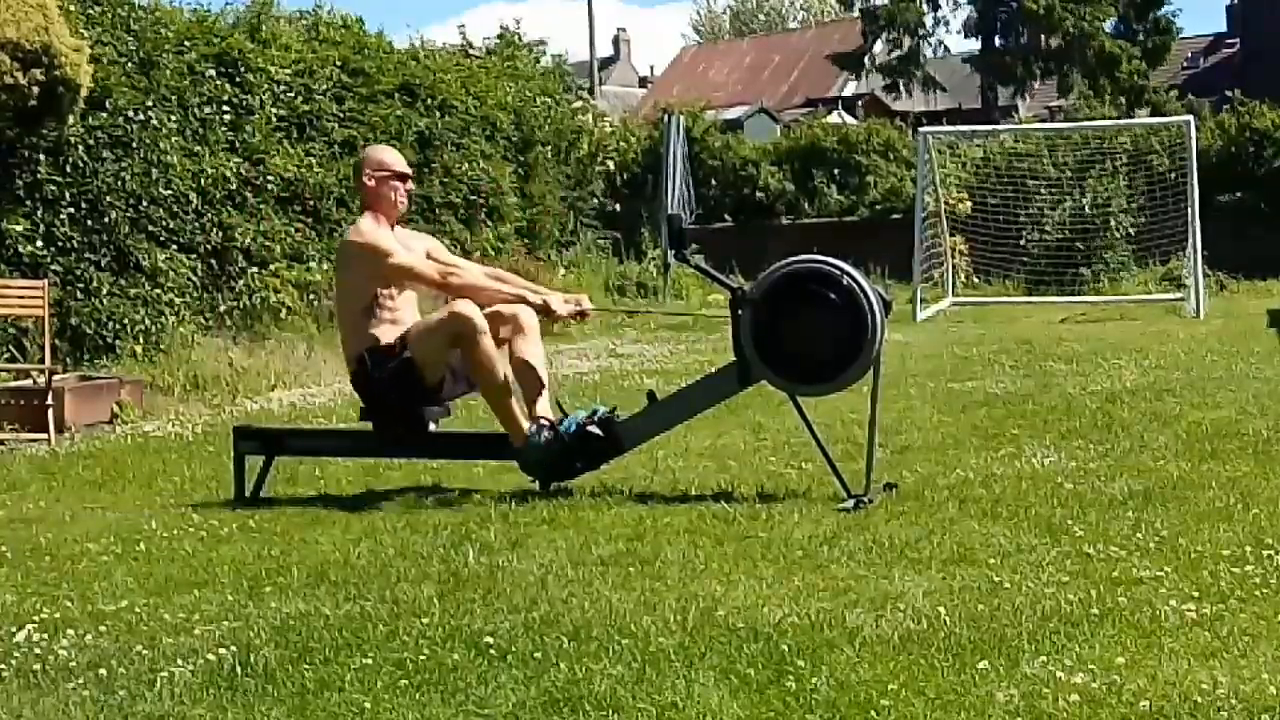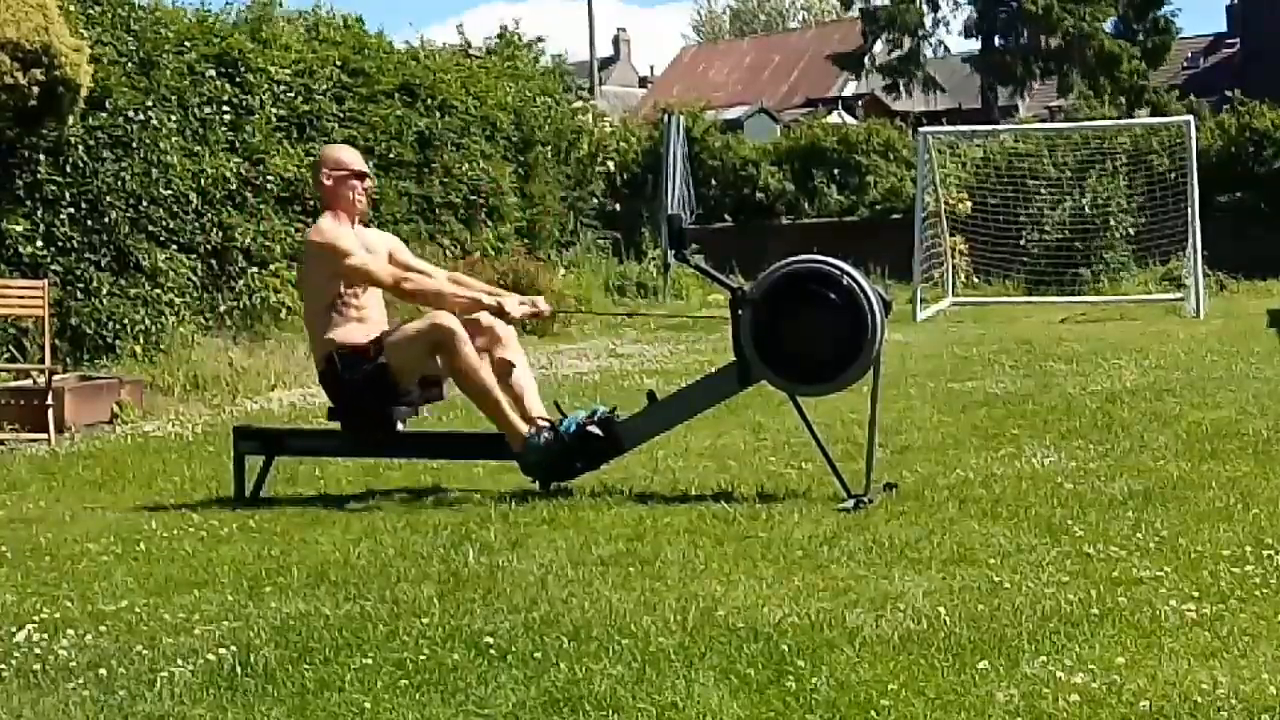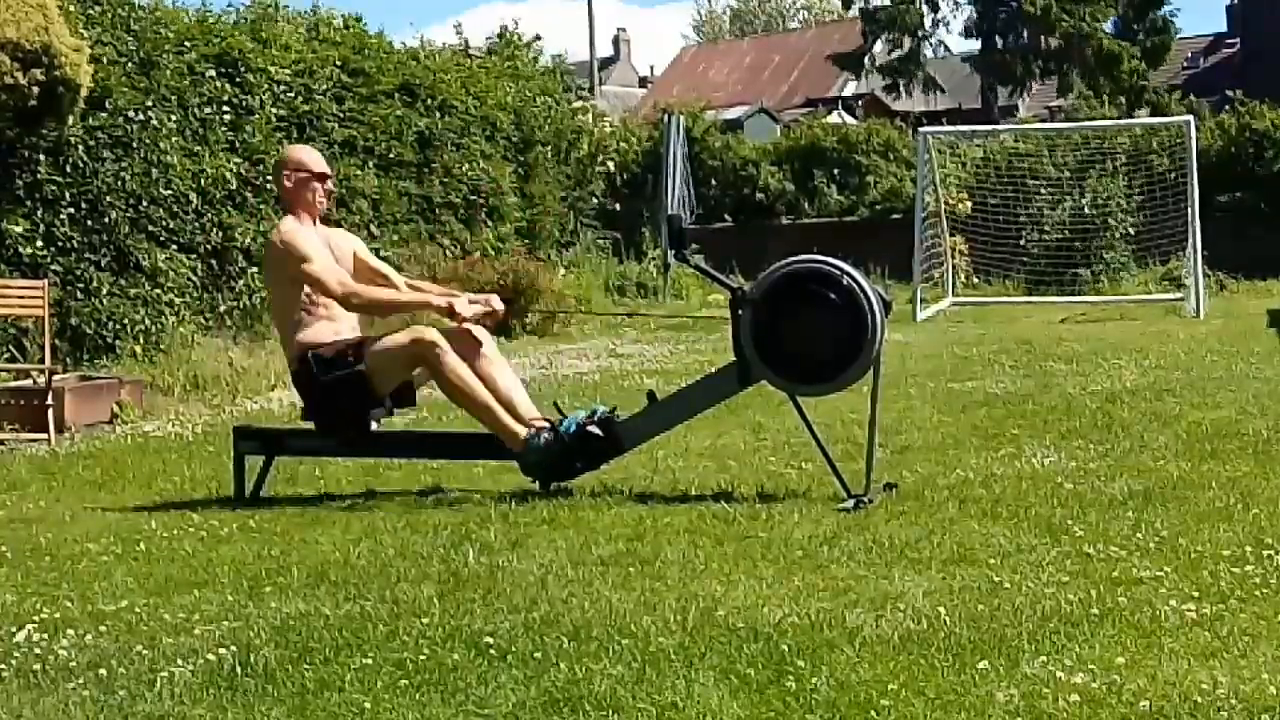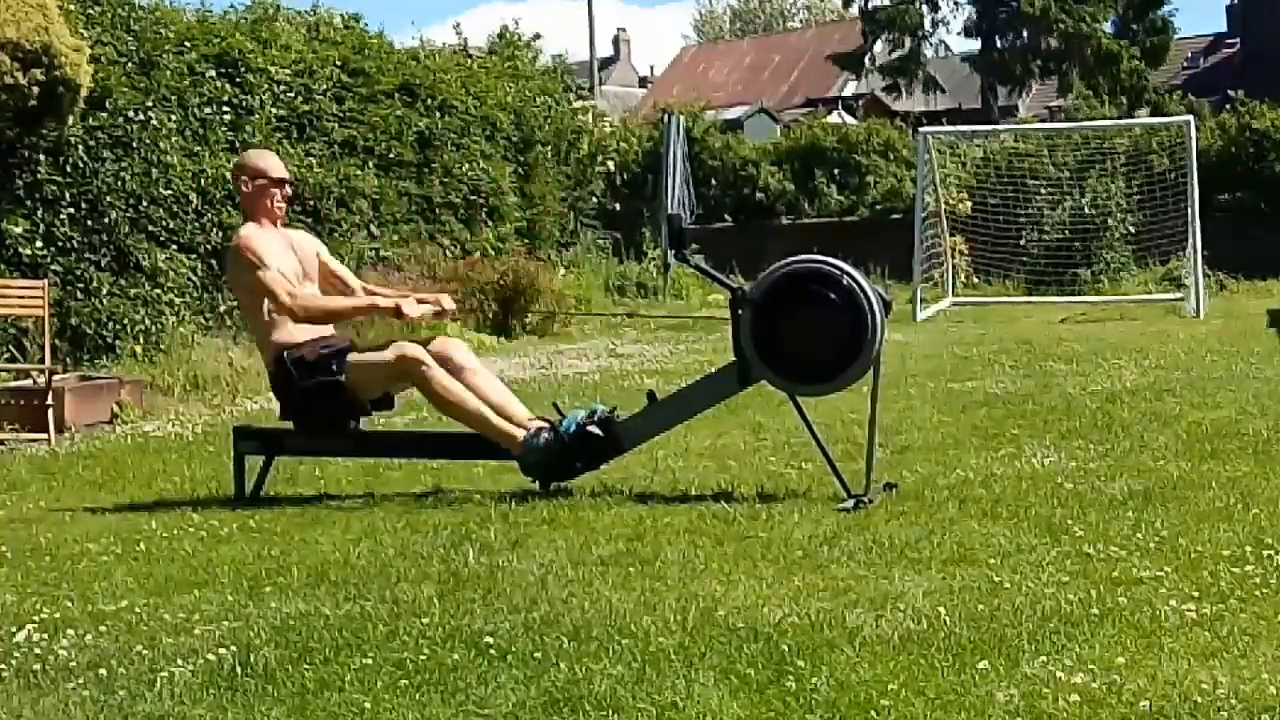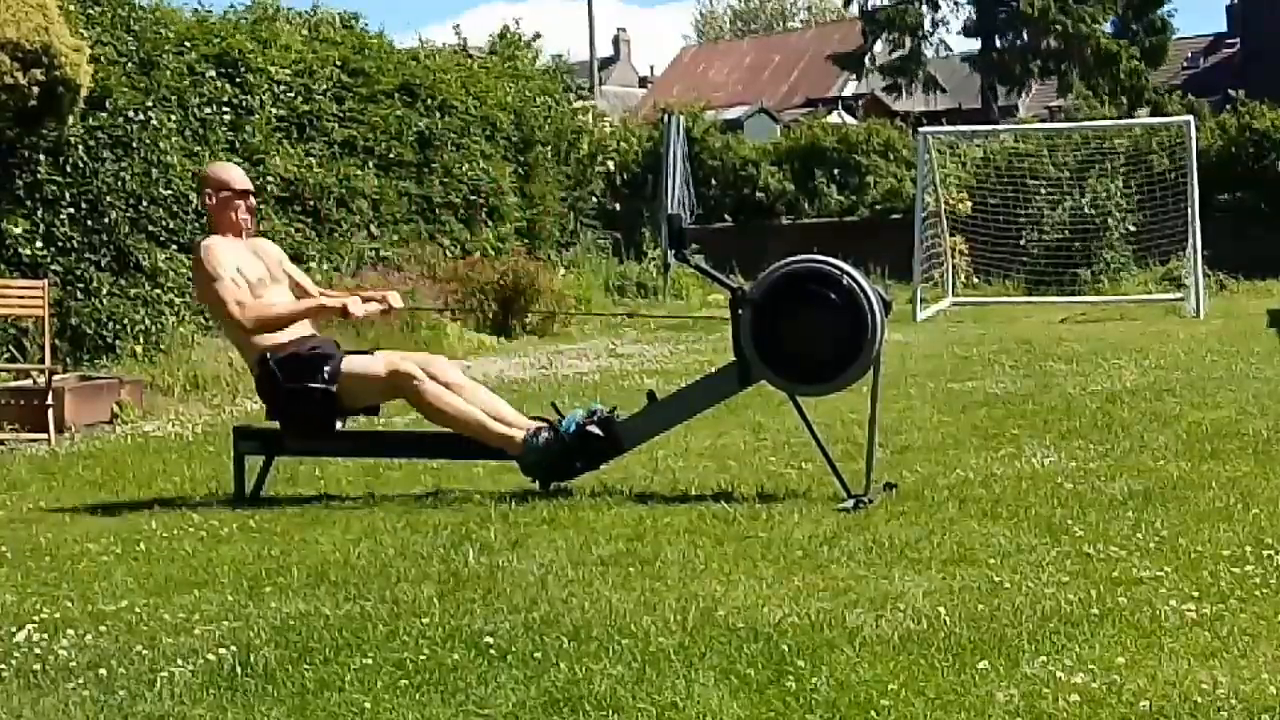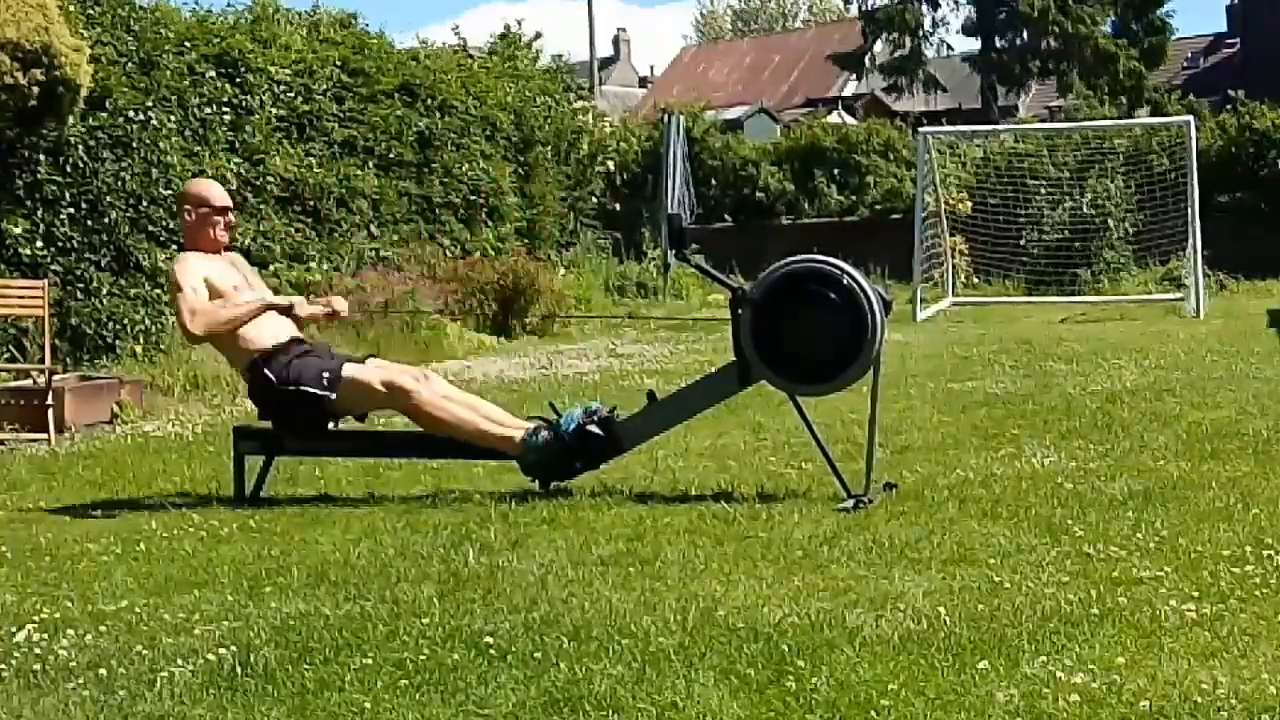
dt=0.1s
person 1, frame 1
left shoulder: (415, 242)
right shoulder: (365, 239)
left elbow: (483, 274)
right elbow: (449, 284)
left wrist: (547, 296)
right wrist: (540, 299)
left hip: (413, 364)
right hip: (380, 375)
left knee: (518, 319)
right knee: (464, 313)
left ankle: (546, 424)
right ankle: (528, 443)
person 1, frame 2
left shoulder: (376, 239)
right shoulder: (324, 238)
left elbow: (441, 277)
right elbow: (401, 286)
left wrist: (505, 297)
right wrist: (485, 300)
left hip: (387, 364)
right hip: (350, 376)
left knee: (491, 327)
right knee: (444, 325)
left ankle: (541, 427)
right ankle: (525, 443)
person 1, frame 3
left shoulder: (340, 240)
right shoulder: (289, 238)
left elbow: (402, 285)
right elbow: (352, 298)
left wrist: (464, 298)
right wrist: (441, 306)
left hip: (358, 357)
right hip: (324, 373)
left knee: (472, 337)
right knee: (425, 340)
left ankle: (545, 427)
right ankle: (526, 445)
person 1, frame 4
left shoulder: (301, 240)
right shoulder: (249, 243)
left elbow: (359, 290)
right elbow: (298, 308)
left wrist: (417, 299)
right wrist: (384, 305)
left hip: (335, 358)
right hip: (301, 374)
left knee: (450, 352)
right knee: (411, 357)
left ankle: (541, 429)
right ankle: (523, 445)
person 1, frame 5
left shoulder: (263, 248)
right shoulder: (215, 253)
left elbow: (314, 297)
right elbow: (246, 318)
left wrist: (367, 299)
right wrist: (330, 305)
left hip: (316, 354)
right hip: (287, 374)
left knee: (437, 367)
right knee: (405, 374)
left ankle: (543, 432)
right ankle: (527, 444)
person 1, frame 6
left shoulder: (231, 259)
right shoulder: (188, 267)
right elbow: (195, 326)
left wrist: (317, 306)
right wrist: (274, 303)
left hip: (308, 358)
right hip: (278, 375)
left knee: (426, 380)
right knee: (400, 386)
left ankle: (536, 430)
right ankle: (526, 445)
